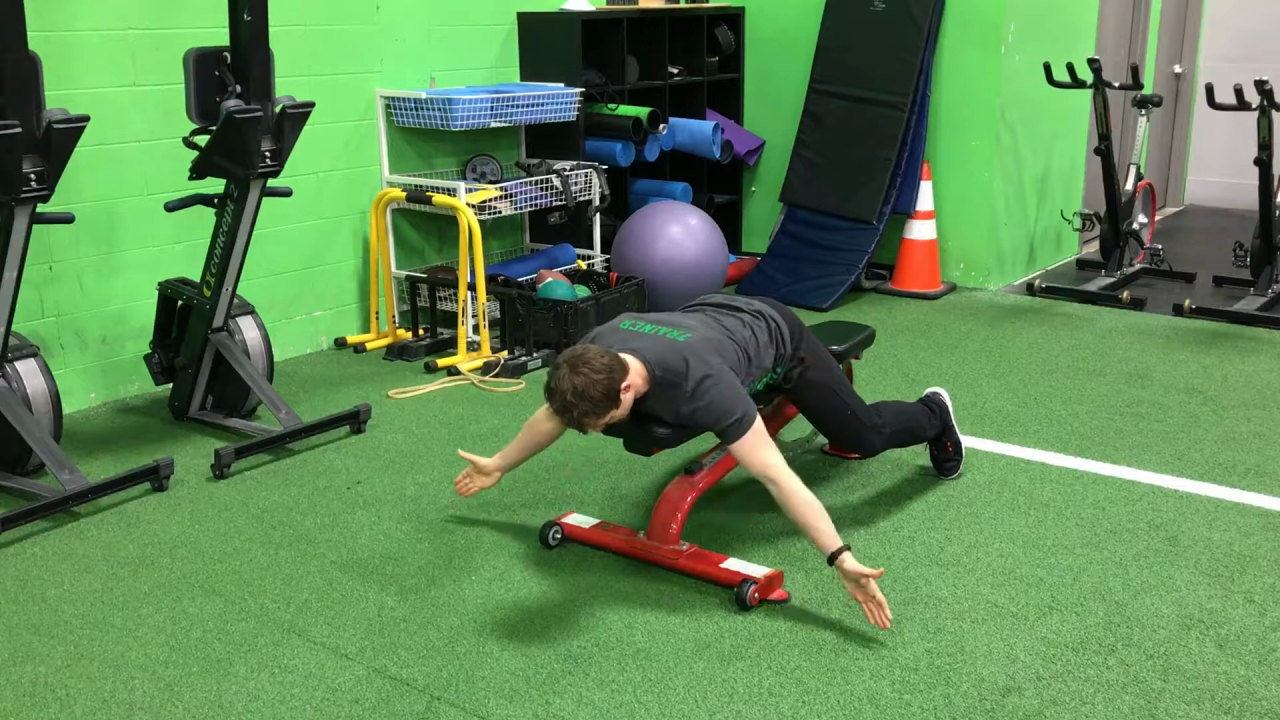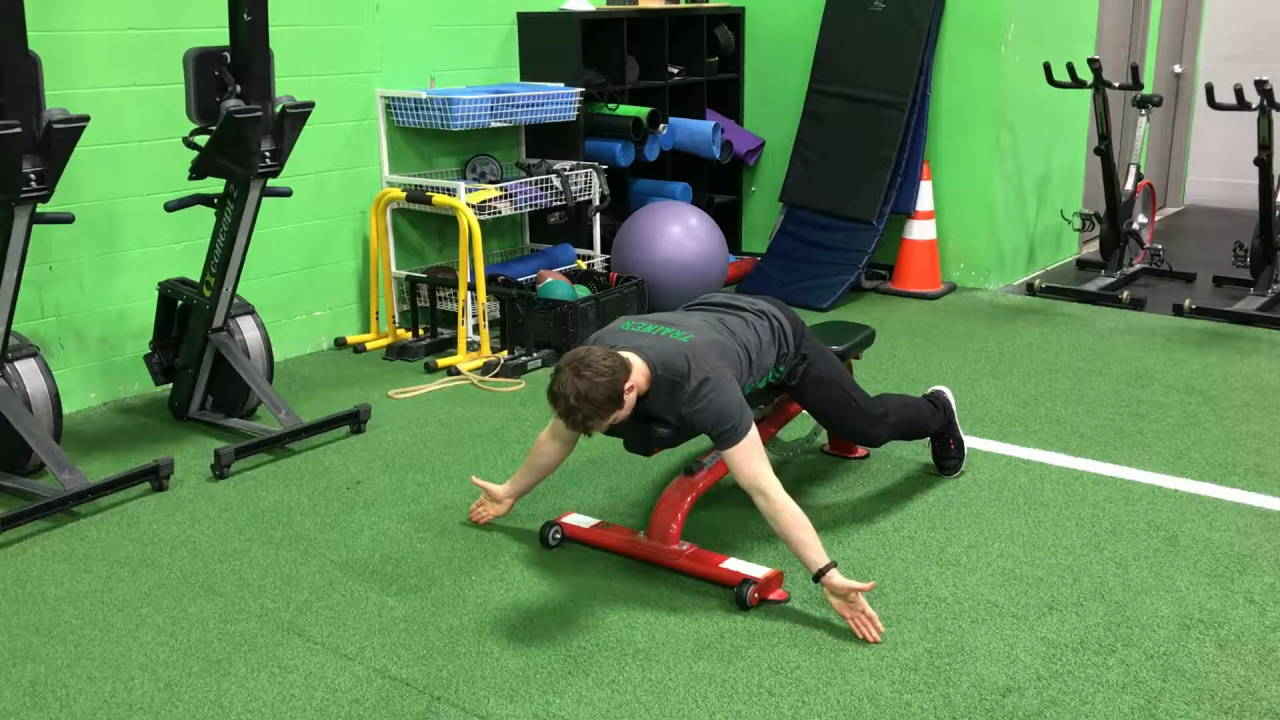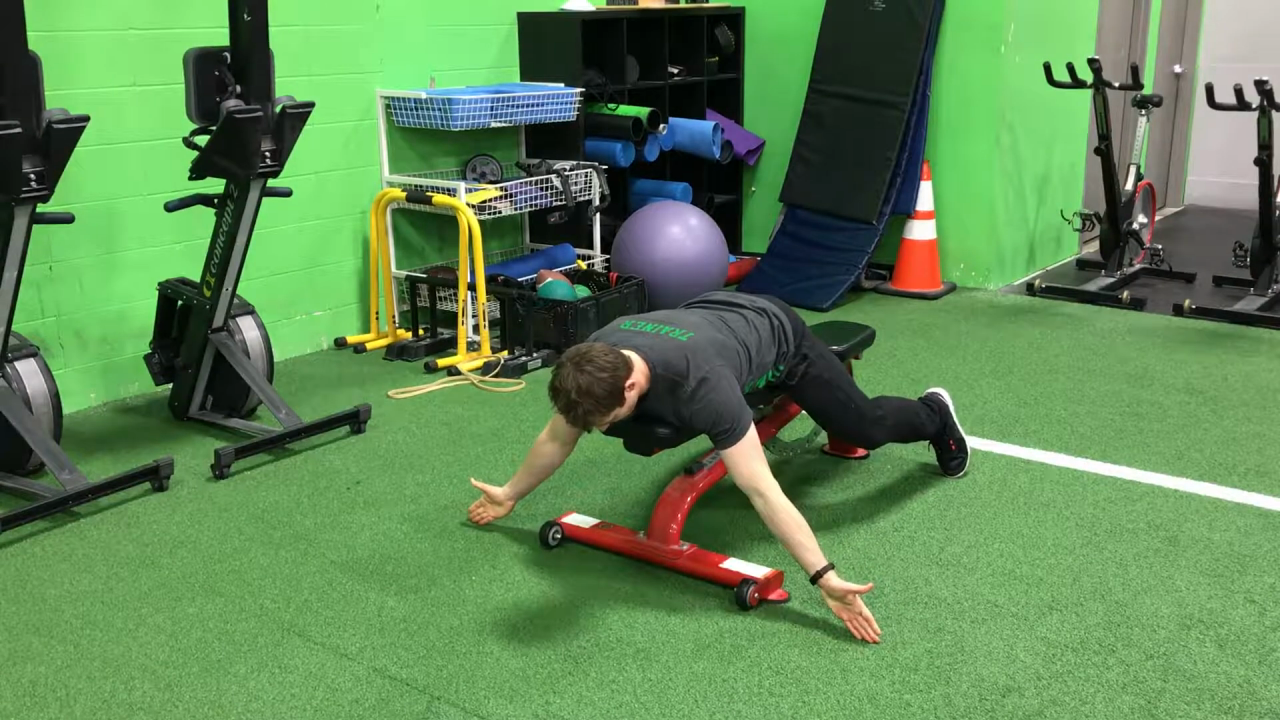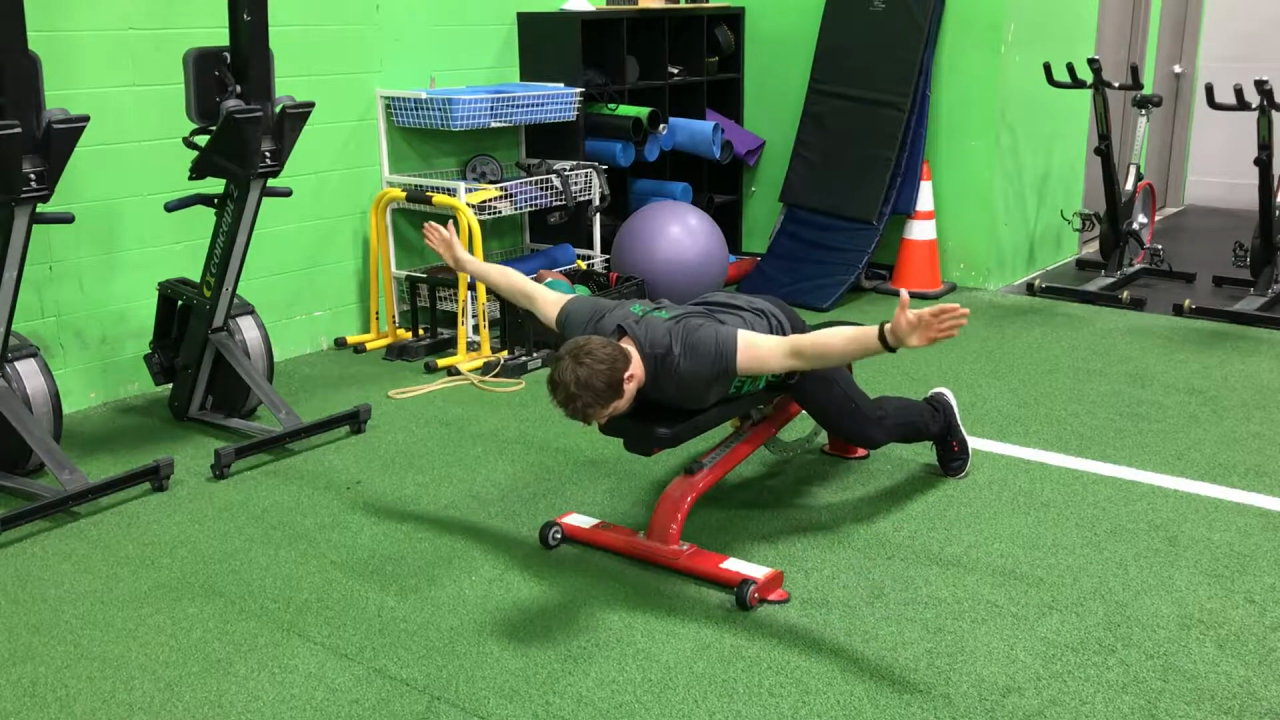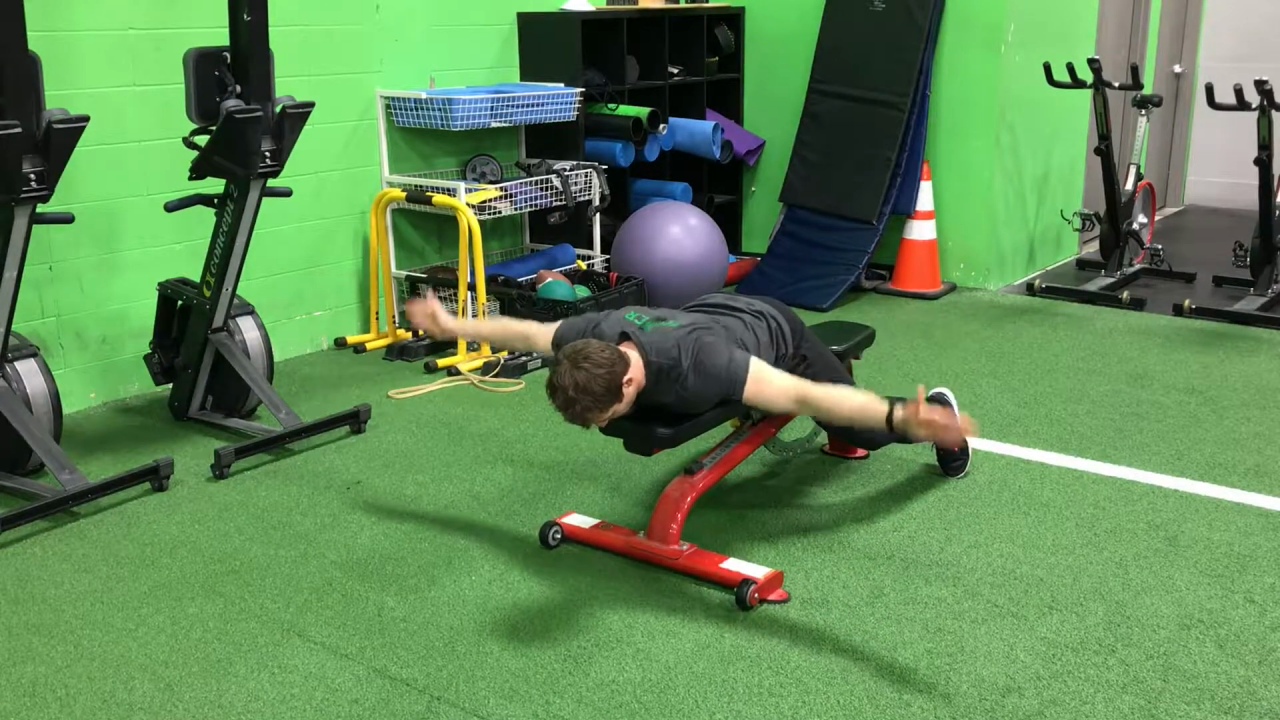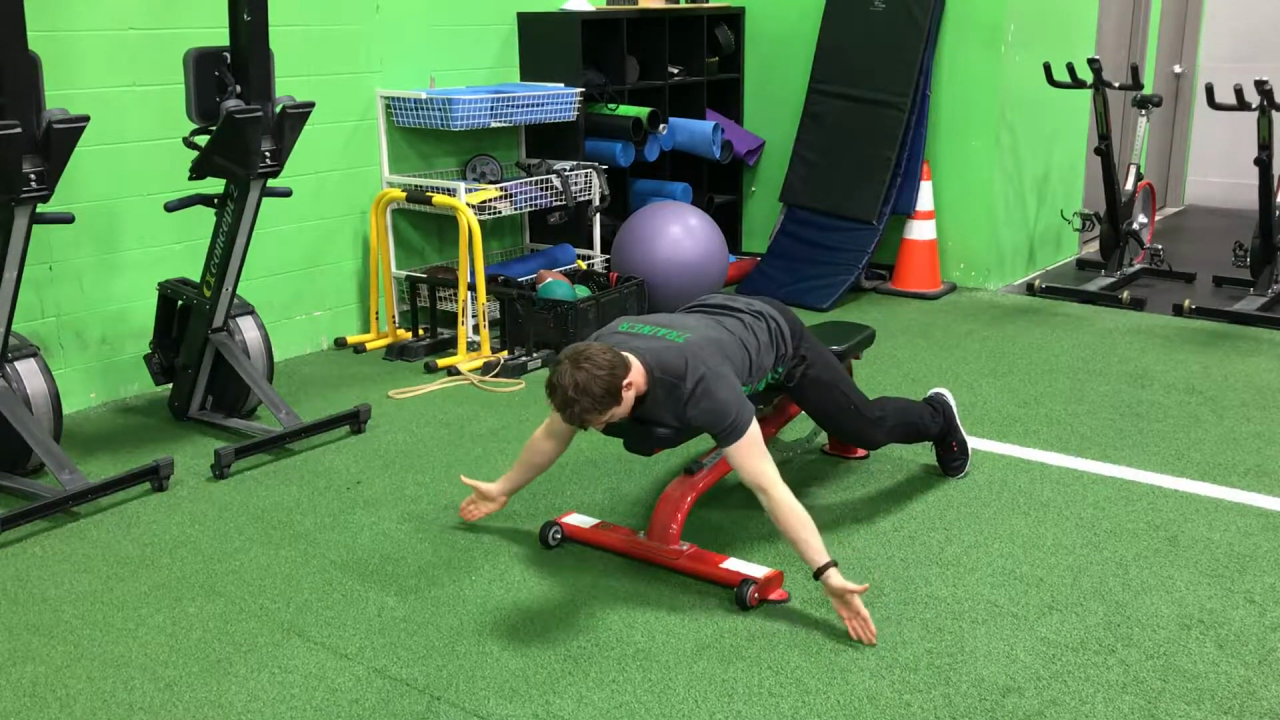
dt=0.7s
person 1, frame 1
left shoulder: (698, 385)
right shoulder: (590, 358)
left elbow: (776, 476)
right elbow: (552, 414)
left wrist: (841, 559)
right wrist: (498, 465)
left hip: (775, 336)
right hip: (716, 315)
left knee: (863, 433)
left ankle: (933, 415)
person 1, frame 2
left shoulder: (699, 387)
right shoulder: (592, 364)
left elbow: (765, 490)
right elbow: (558, 435)
left wrist: (828, 576)
right wrist: (510, 492)
left hip: (776, 335)
right hip: (718, 314)
left knee: (868, 424)
left ankle: (936, 412)
person 1, frame 3
left shoulder: (699, 385)
right shoulder: (592, 363)
left elbow: (762, 491)
right elbow: (556, 437)
left wrist: (825, 578)
right wrist: (510, 494)
left hip: (777, 334)
right hip: (718, 313)
left knee: (865, 425)
left ankle: (934, 416)
person 1, frame 4
left shoulder: (687, 355)
right shoulder: (590, 327)
left elbow: (798, 352)
right elbow: (530, 291)
left wrist: (890, 337)
right wrist: (464, 261)
left hip: (776, 334)
right hip: (722, 317)
left knee: (864, 427)
left ankle: (938, 417)
person 1, frame 5
left shoulder: (689, 366)
right shoulder: (594, 336)
left elbow: (805, 395)
right elbow: (526, 332)
left wrist: (900, 417)
right wrist: (454, 326)
left hip: (775, 336)
right hip: (718, 313)
left knee: (859, 433)
left ankle: (931, 410)
person 1, frame 6
left shoulder: (698, 385)
right shoulder: (592, 363)
left elbow: (768, 487)
right elbow: (552, 433)
left wrist: (828, 574)
right wrist: (503, 490)
left hip: (777, 337)
right hip: (717, 316)
left knee: (867, 427)
left ankle: (937, 415)
